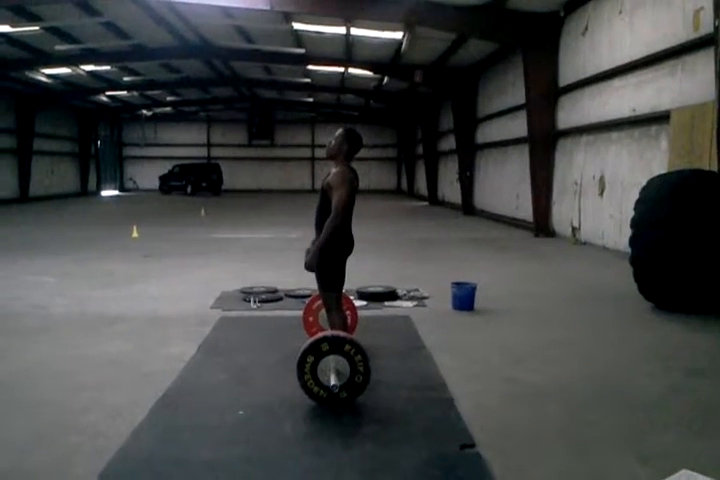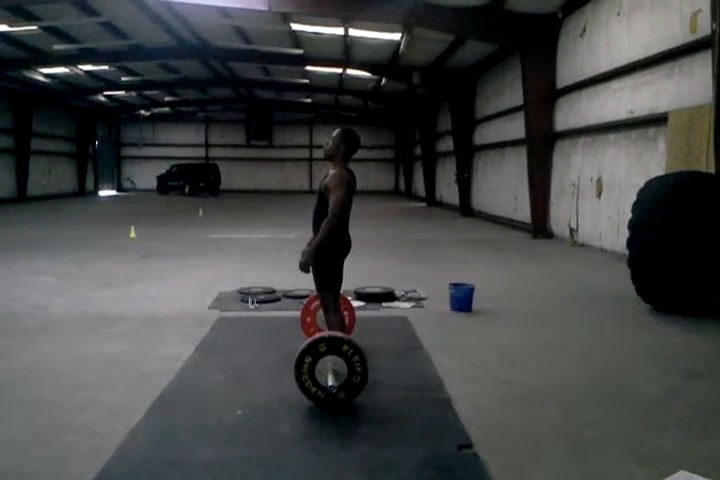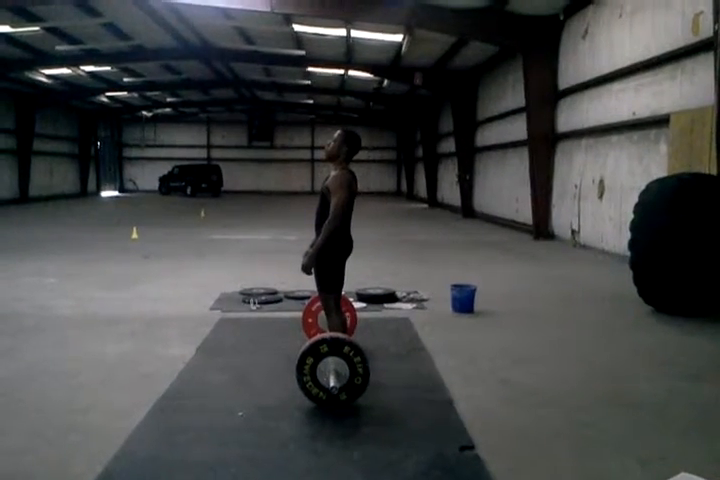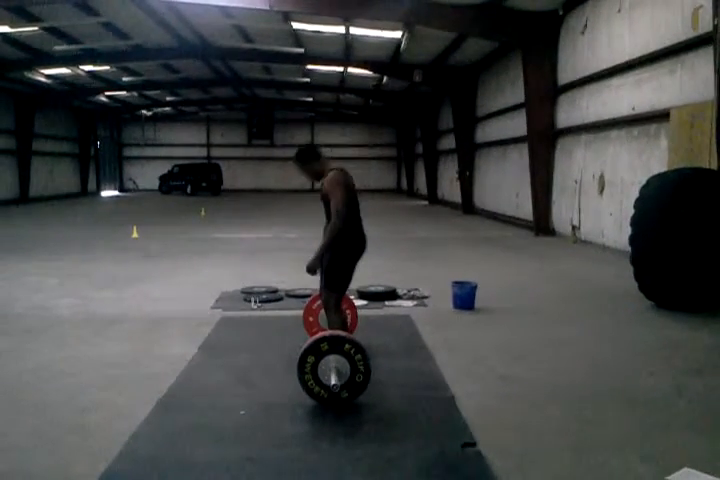
dt=0.3s
person 1, frame 1
left shoulder: (341, 174)
right shoulder: (340, 172)
left elbow: (336, 216)
left wrist: (316, 251)
right wrist: (315, 245)
left hip: (333, 245)
right hip: (331, 243)
left knee: (333, 304)
right knee: (332, 303)
person 1, frame 2
left shoulder: (339, 176)
right shoulder: (337, 174)
left elbow: (333, 218)
left wrist: (311, 252)
right wrist: (311, 245)
left hip: (330, 246)
right hip: (328, 244)
left knee: (330, 306)
right knee: (330, 304)
person 1, frame 3
left shoulder: (341, 177)
right shoulder: (338, 175)
left elbow: (334, 220)
left wrist: (313, 254)
right wrist: (313, 247)
left hip: (332, 247)
right hip: (330, 245)
left knee: (331, 307)
right knee: (332, 305)
person 1, frame 4
left shoulder: (334, 179)
right shoulder: (334, 177)
left elbow: (338, 220)
left wrist: (317, 256)
right wrist: (323, 252)
left hip: (346, 245)
right hip: (345, 243)
left knee: (331, 302)
right knee: (333, 299)
